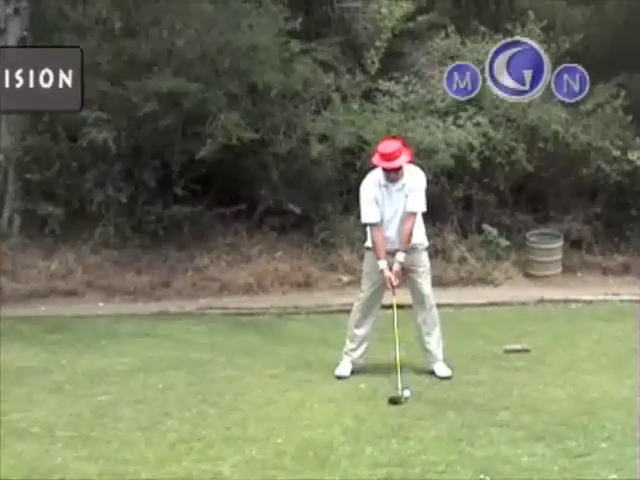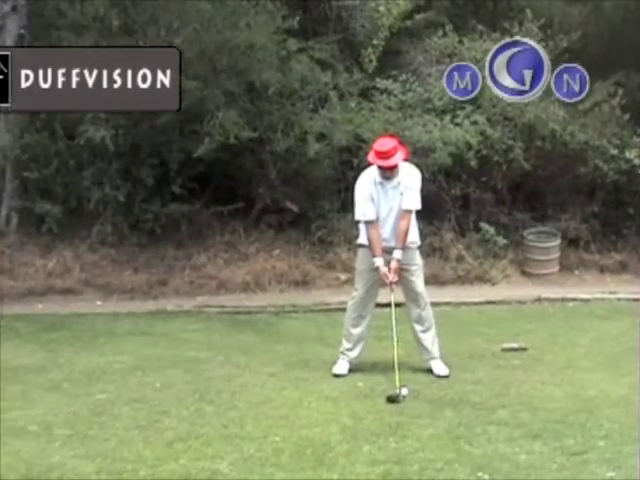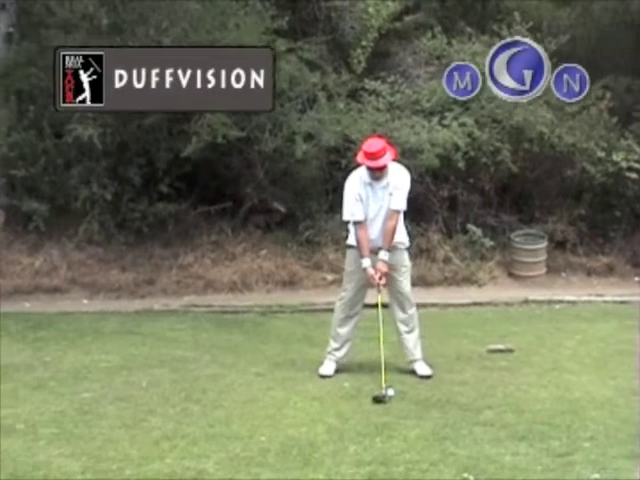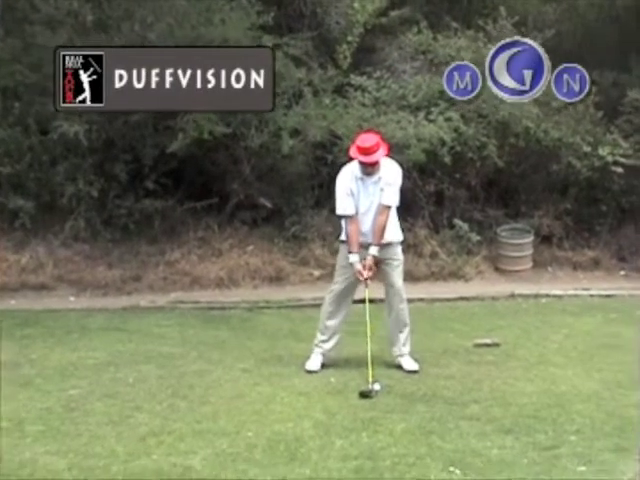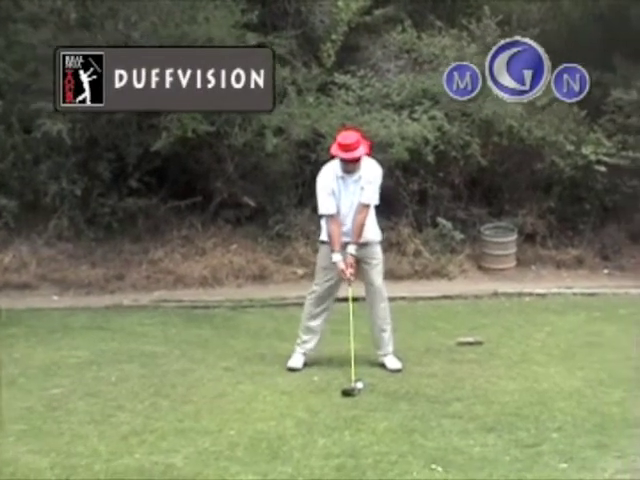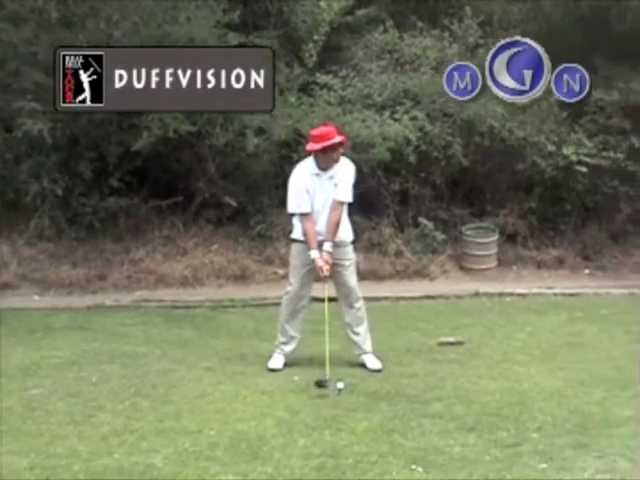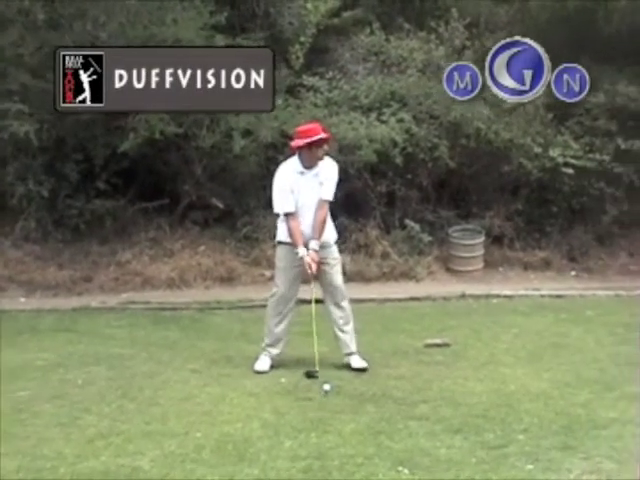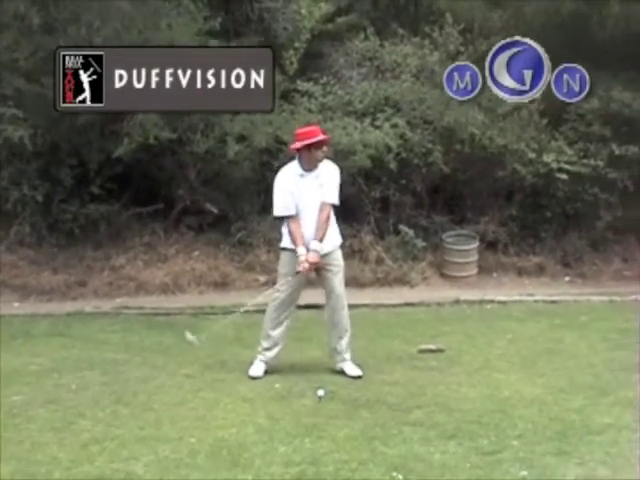
dt=0.4s
person 1, frame 1
left shoulder: (416, 177)
right shoulder: (370, 184)
left elbow: (409, 220)
right elbow: (375, 228)
left wrist: (399, 259)
right wrist: (383, 265)
left hip: (413, 248)
right hip: (379, 249)
left knee: (425, 301)
right knee: (365, 302)
left ankle: (436, 359)
right ankle: (349, 357)
person 1, frame 2
left shoulder: (411, 174)
right shoulder: (365, 182)
left elbow: (405, 217)
right elbow: (371, 225)
left wrist: (397, 256)
right wrist: (379, 262)
left hip: (406, 247)
right hip: (372, 247)
left knee: (419, 300)
right knee: (360, 301)
left ankle: (433, 357)
right ankle: (346, 356)
person 1, frame 3
left shoulder: (400, 175)
right shoulder: (354, 182)
left elbow: (393, 218)
right elbow: (359, 225)
left wrist: (383, 257)
right wrist: (367, 263)
left hip: (394, 247)
right hip: (360, 248)
left knee: (404, 300)
right knee: (348, 301)
left ankle: (415, 358)
right ankle: (333, 356)
person 1, frame 4
left shoulder: (393, 170)
right shoulder: (346, 176)
left elbow: (383, 213)
right elbow: (350, 220)
left wrist: (374, 252)
right wrist: (355, 257)
left hip: (388, 243)
right hip: (354, 242)
left knee: (397, 296)
right knee: (338, 295)
left ankle: (402, 352)
right ankle: (320, 350)
person 1, frame 5
left shoulder: (372, 169)
right shoulder: (326, 176)
left elbow: (363, 212)
right elbow: (332, 220)
left wrist: (352, 251)
right wrist: (337, 257)
left hip: (367, 242)
right hip: (333, 241)
left knee: (378, 294)
right knee: (320, 294)
left ankle: (386, 351)
right ankle: (302, 349)
person 1, frame 6
left shoulder: (346, 168)
right shoulder: (300, 174)
left elbow: (337, 210)
right elbow: (305, 218)
left wrist: (328, 249)
right wrist: (315, 254)
left hip: (339, 241)
right hip: (305, 242)
left knee: (352, 294)
right knee: (295, 295)
left ankle: (365, 351)
right ankle: (282, 350)
person 1, frame 7
left shoulder: (330, 167)
right shoulder: (285, 173)
left elbow: (322, 208)
right elbow: (290, 217)
left wrist: (314, 247)
right wrist: (302, 252)
left hip: (324, 242)
right hip: (290, 243)
left knee: (338, 293)
right knee: (281, 296)
left ankle: (350, 352)
right ankle: (268, 352)
person 1, frame 8
left shoulder: (331, 170)
right shoulder: (285, 177)
left elbow: (326, 211)
right elbow: (291, 220)
left wrist: (316, 248)
right wrist: (302, 252)
left hip: (328, 248)
right hip: (294, 249)
left knee: (338, 301)
right knee: (281, 302)
left ankle: (343, 358)
right ankle: (263, 357)
